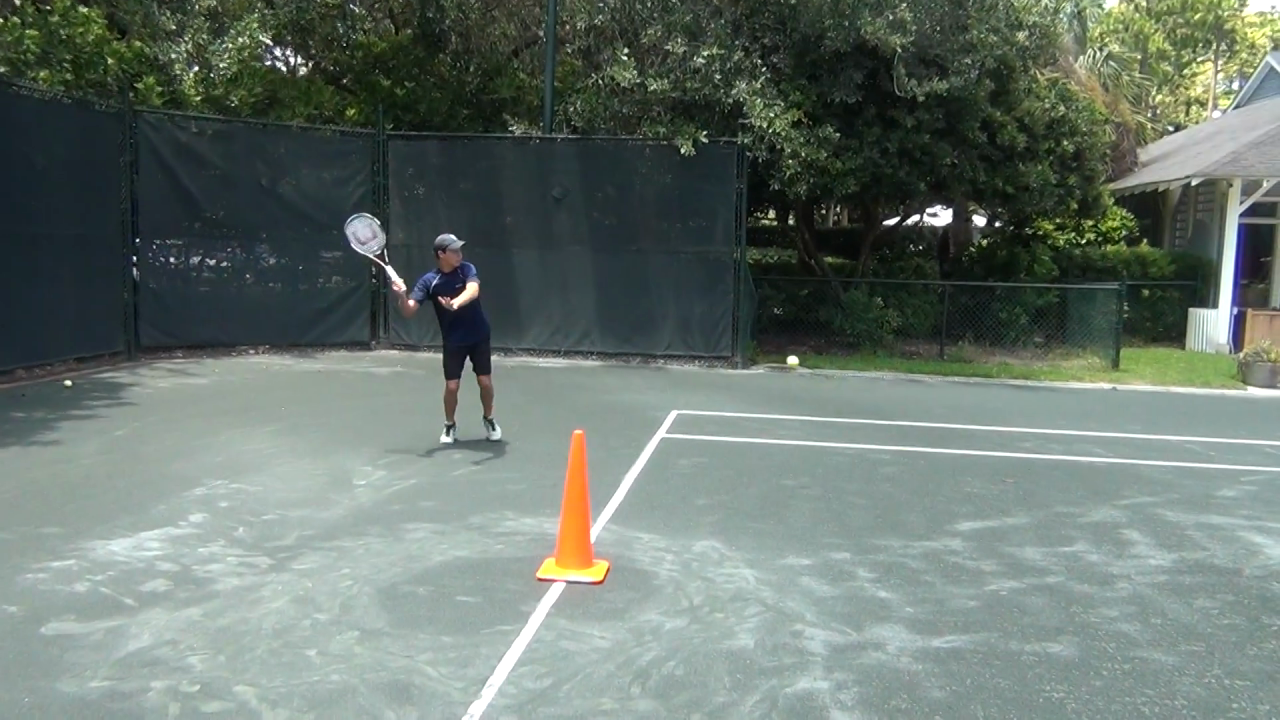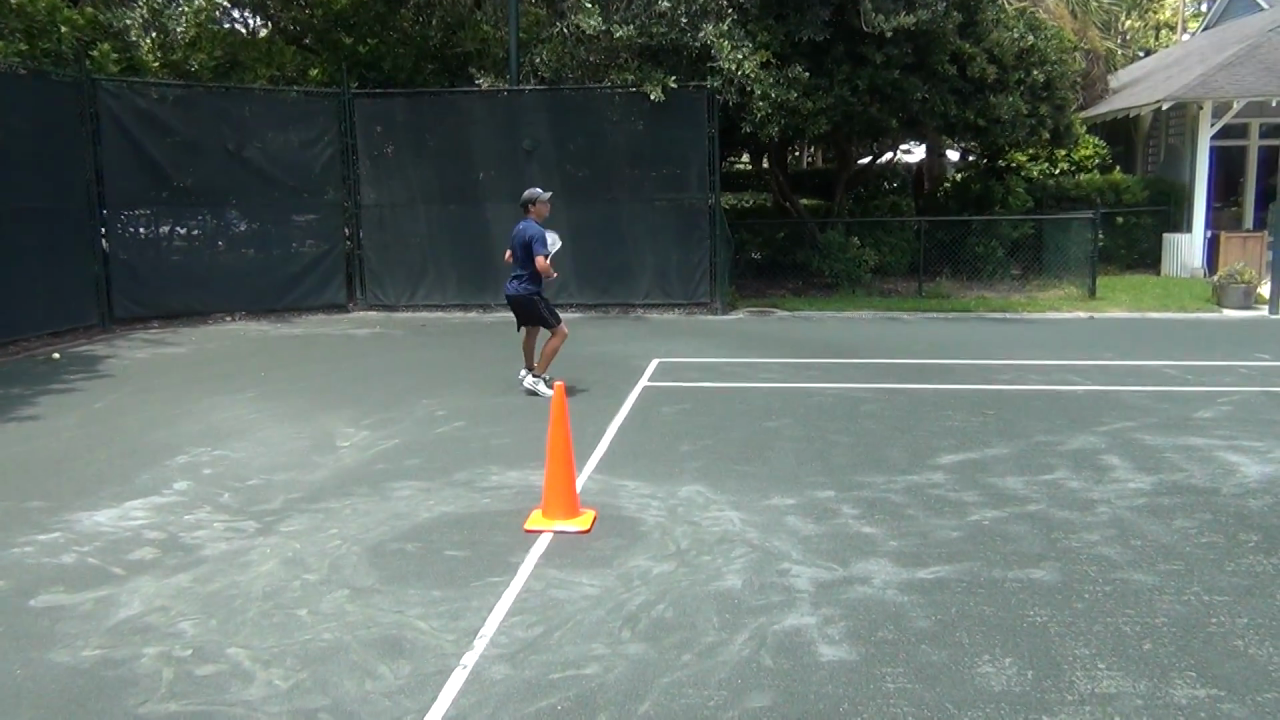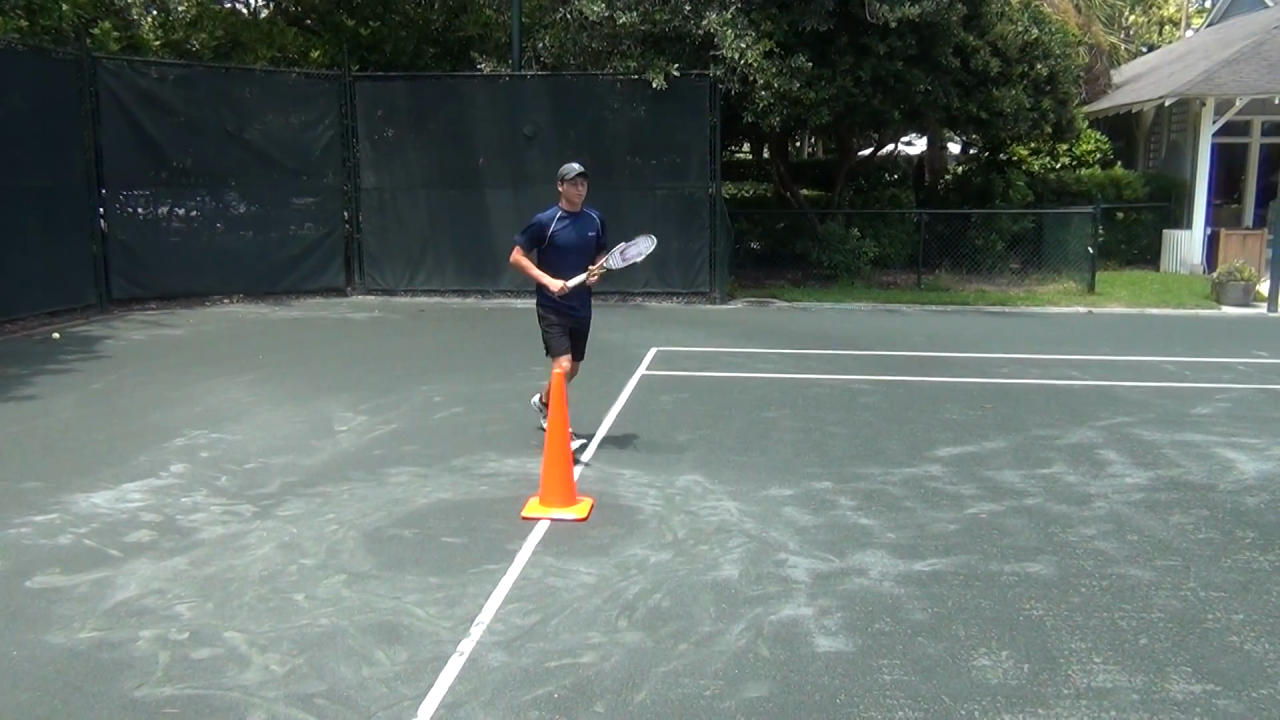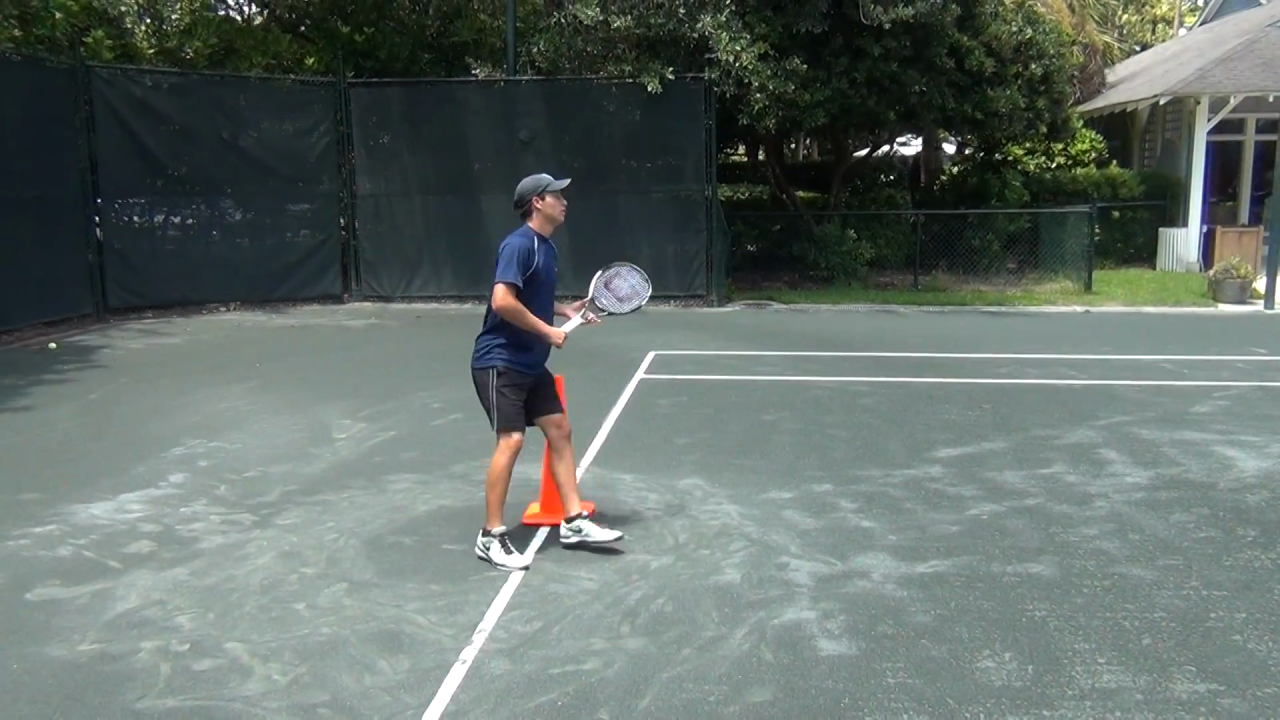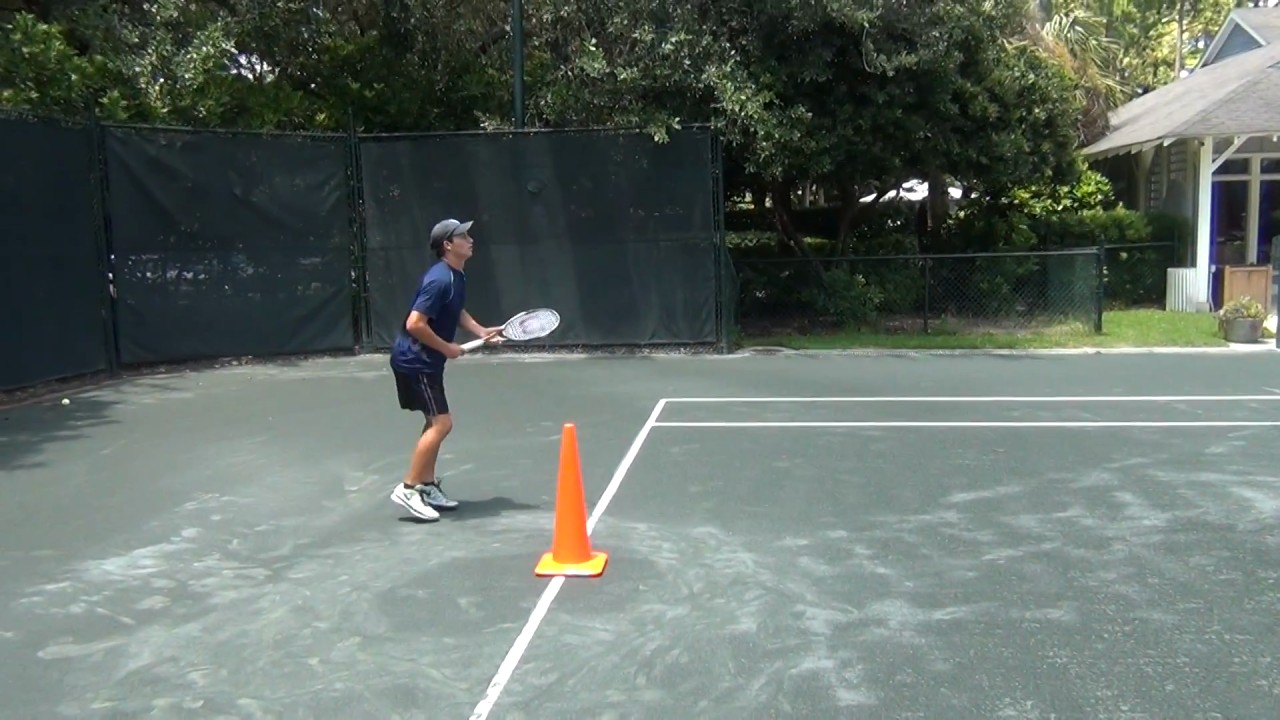
dt=1s
person 1, frame 1
left shoulder: (466, 269)
right shoulder: (428, 281)
left elbow: (473, 290)
right elbow: (408, 310)
left wrist: (455, 303)
right wrist: (402, 296)
left hip: (478, 336)
right hip: (452, 340)
left knee: (485, 381)
right knee: (451, 386)
left ankle: (489, 419)
right ankle: (450, 424)
person 1, frame 2
left shoulder: (520, 228)
right shoulder: (536, 232)
left elbow: (508, 257)
right elbow: (542, 267)
right wrist: (551, 273)
left hip: (515, 291)
right hip: (528, 292)
left knee: (532, 330)
right knee: (560, 332)
left ankle: (529, 371)
right ankle: (535, 378)
person 1, frame 3
left shoulder: (596, 220)
right shoulder: (544, 221)
right elbow: (516, 256)
right wrist: (547, 281)
left hip: (581, 308)
right hip: (552, 307)
left knee: (571, 370)
right knee: (563, 366)
left ankle: (543, 401)
person 1, frame 4
left shoulder: (547, 245)
right shoulder: (518, 245)
right elbow: (502, 302)
left wrist: (569, 310)
right wrist: (548, 332)
left hip: (530, 363)
right hip: (499, 360)
left knee: (560, 431)
right knee: (512, 441)
left ankle: (575, 520)
right ankle: (491, 535)
person 1, frame 5
left shoulder: (457, 276)
right shoulder: (439, 280)
left elbow: (459, 312)
right elbow: (414, 324)
left wrist: (482, 331)
right wrist: (447, 348)
left hip: (427, 361)
right hip: (415, 361)
left knee: (437, 423)
right knee: (441, 423)
left ankle: (418, 485)
right ankle: (408, 490)
